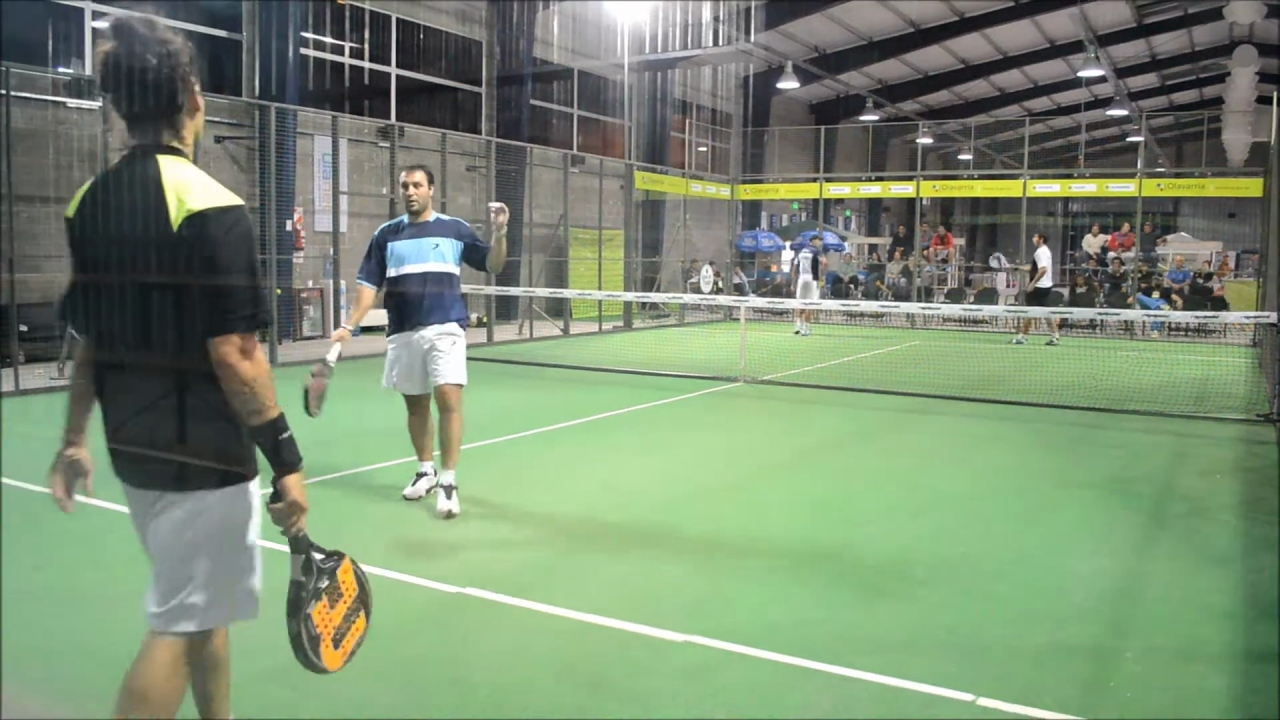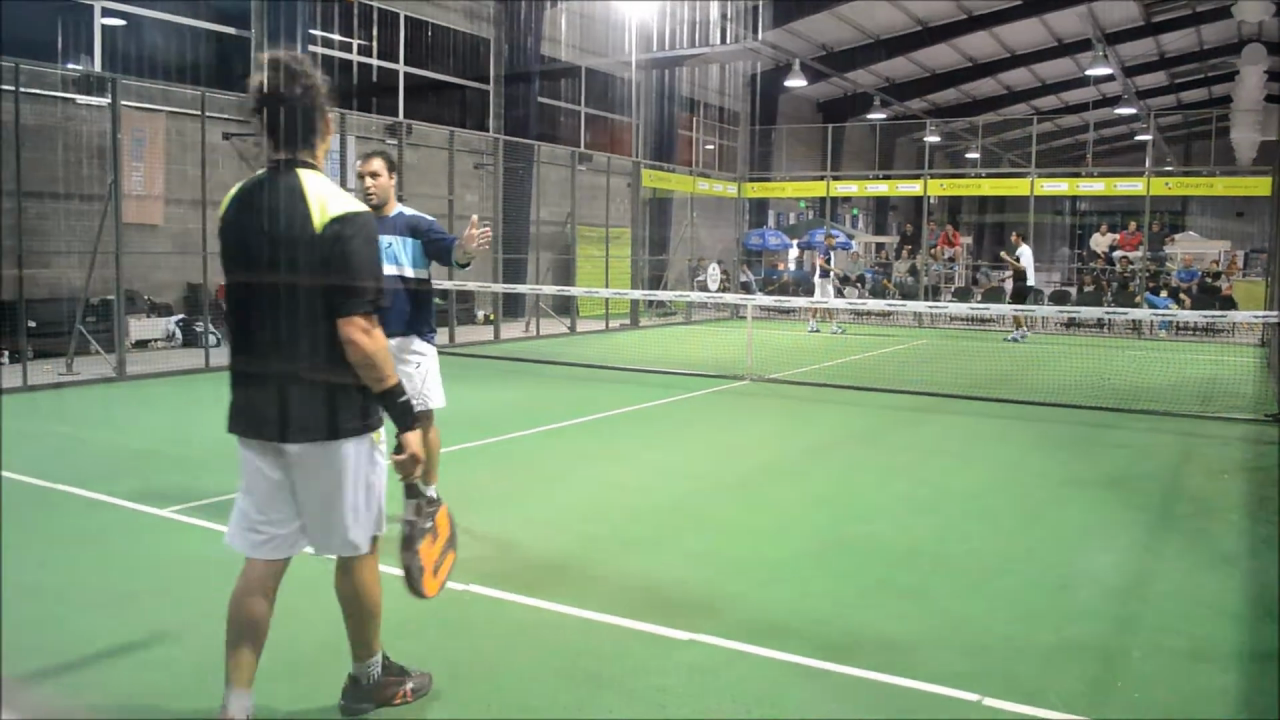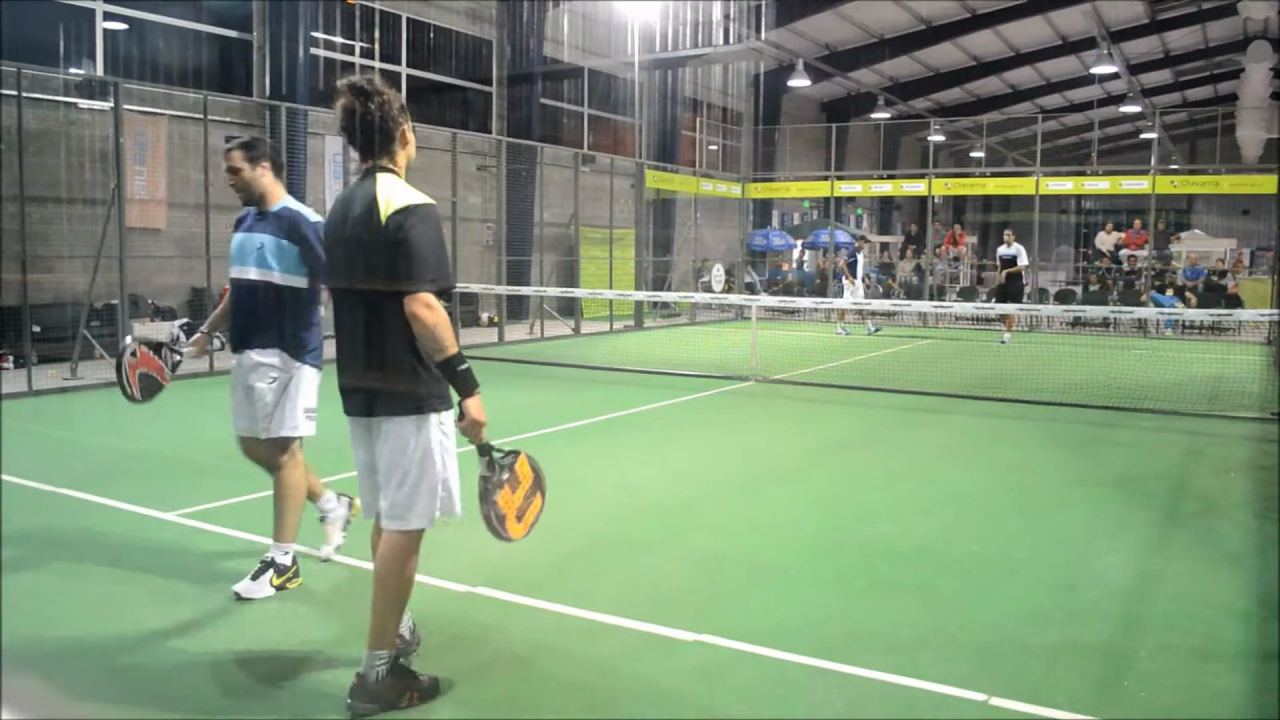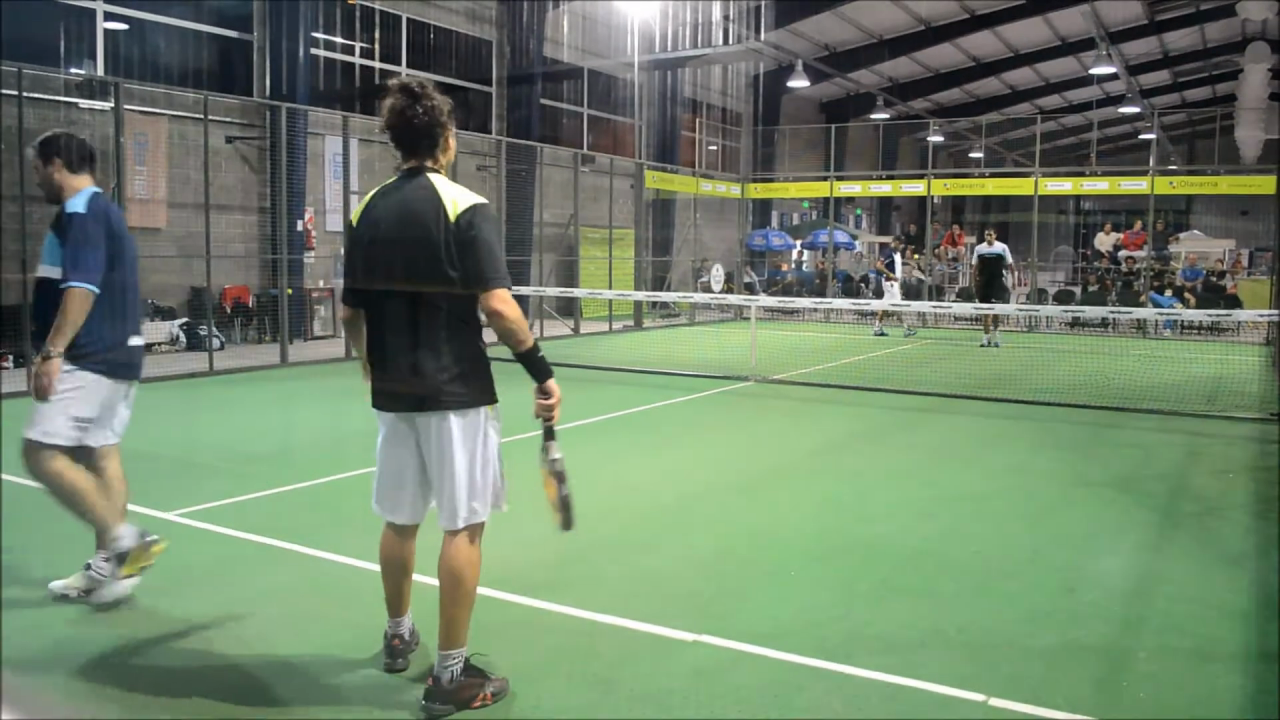
dt=0.7s
person 1, frame 1
left shoulder: (88, 202)
right shoulder: (211, 206)
left elbow: (87, 337)
right elbow: (234, 351)
left wrist: (73, 438)
right wrist: (285, 461)
left hip: (136, 450)
right hip: (205, 456)
left knee: (195, 602)
right knee: (177, 632)
person 1, frame 2
left shoulder: (235, 205)
right shoulder: (342, 213)
right elbow: (357, 331)
right wrist: (406, 419)
left hip: (258, 413)
right hip: (333, 417)
left knee: (263, 559)
right knee: (357, 548)
person 1, frame 3
left shoulder: (342, 208)
right shoulder: (410, 206)
right elbow: (422, 307)
right wrist: (467, 385)
left hip: (361, 390)
right hip: (409, 395)
left knee: (386, 519)
right knee: (408, 528)
left ankle: (396, 634)
person 1, frame 4
left shoulder: (365, 211)
right shoulder: (467, 209)
left elbow: (351, 312)
right elbow: (496, 304)
left wrist: (372, 364)
right wrist: (542, 373)
left hip: (394, 393)
right hip: (457, 392)
left knee: (399, 519)
right knee: (464, 526)
left ankle: (397, 636)
person 2, frame 1
left shoulder: (456, 229)
right shoulder: (386, 235)
left elbow: (493, 265)
right elbow: (368, 284)
left wrist: (499, 231)
right wrist: (348, 326)
left hip: (445, 329)
right hip: (403, 333)
left knee: (449, 399)
right knee: (416, 403)
left ankle: (447, 482)
right ankle: (425, 471)
person 2, frame 2
left shoulder: (418, 225)
left elbow: (454, 254)
left wrist: (467, 246)
left hip: (410, 342)
left knee: (420, 421)
left ankle: (429, 494)
person 2, frame 3
left shoulder: (302, 222)
right shoulder: (244, 220)
right wrist: (208, 331)
left hip: (286, 357)
right hip: (246, 355)
left knee: (280, 450)
right knee: (256, 447)
left ankle: (282, 561)
right ankle: (334, 506)
person 2, frame 4
left shoulder: (79, 211)
right shoulder: (103, 210)
left elbow: (82, 287)
left wrist: (52, 351)
left hip: (87, 358)
right hip: (116, 355)
left knee: (42, 455)
right knee: (99, 456)
left ankle: (127, 542)
right ankle: (106, 566)
